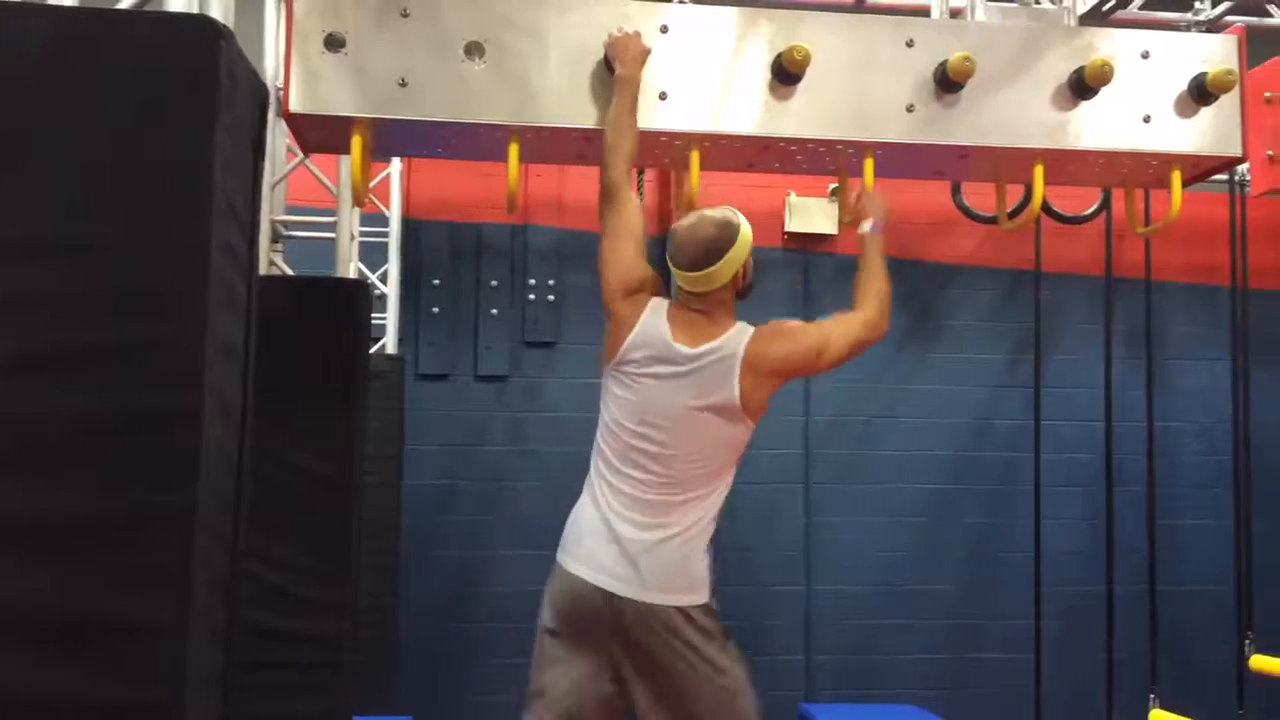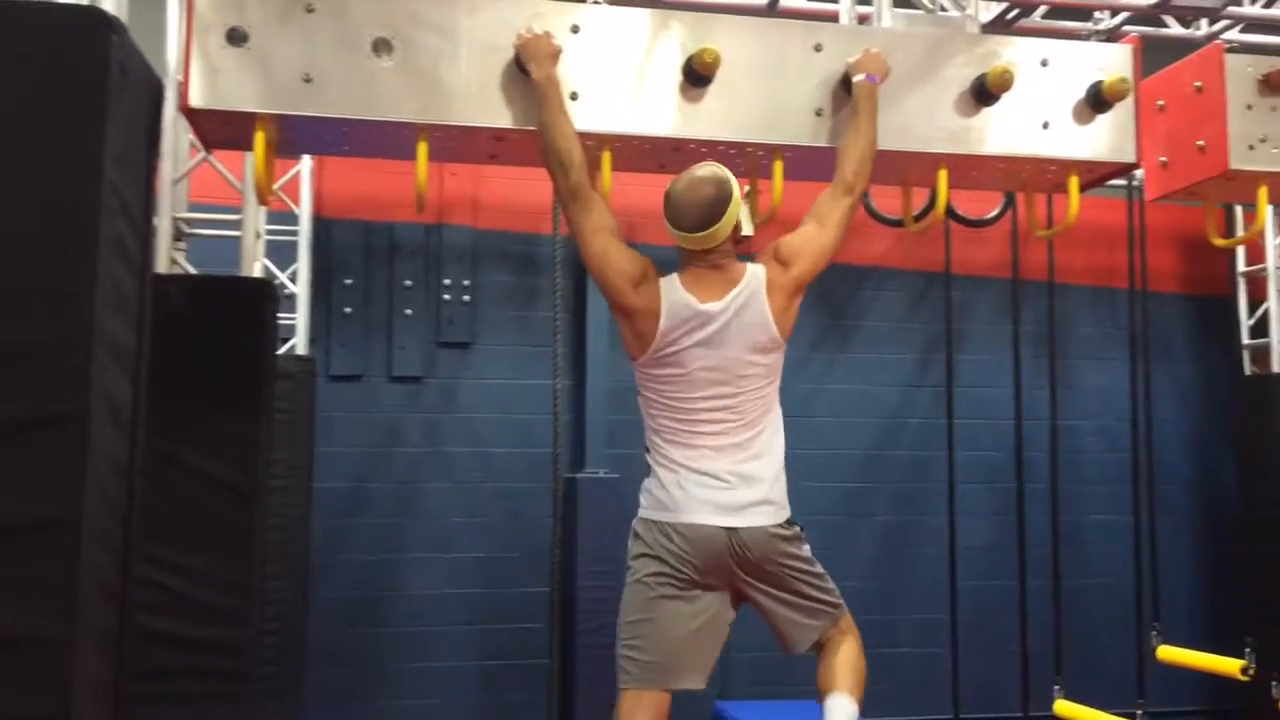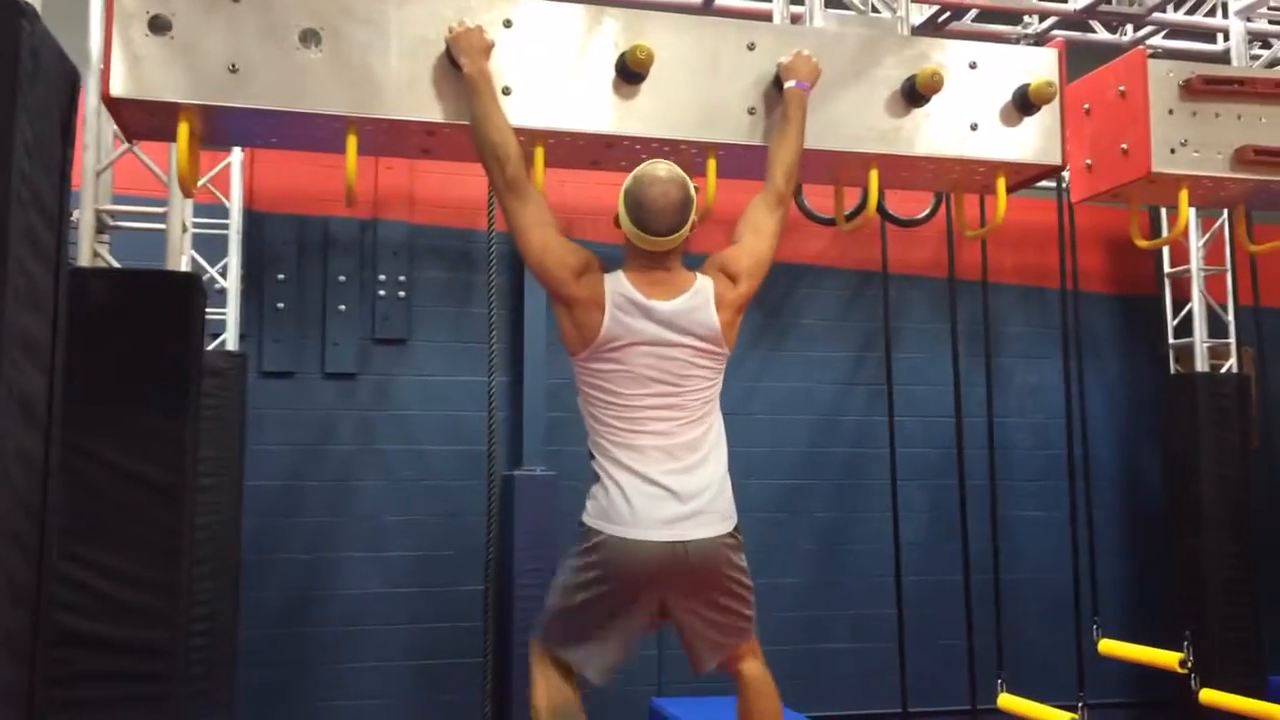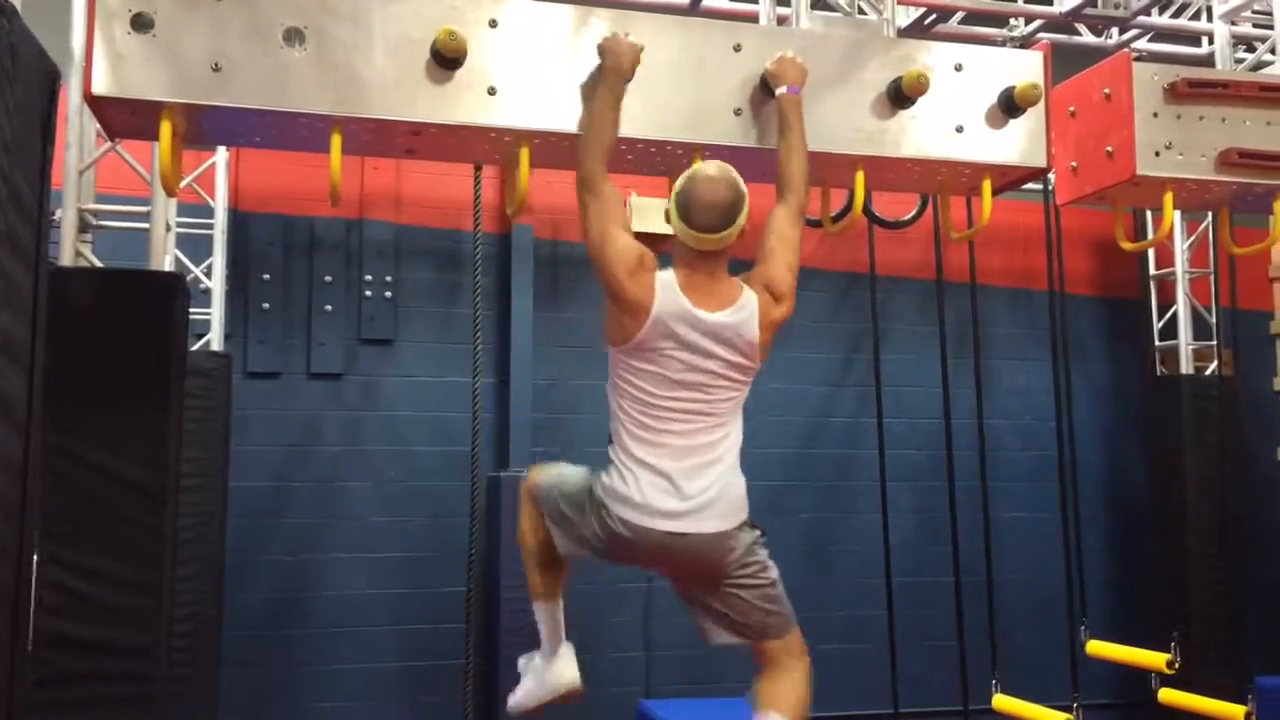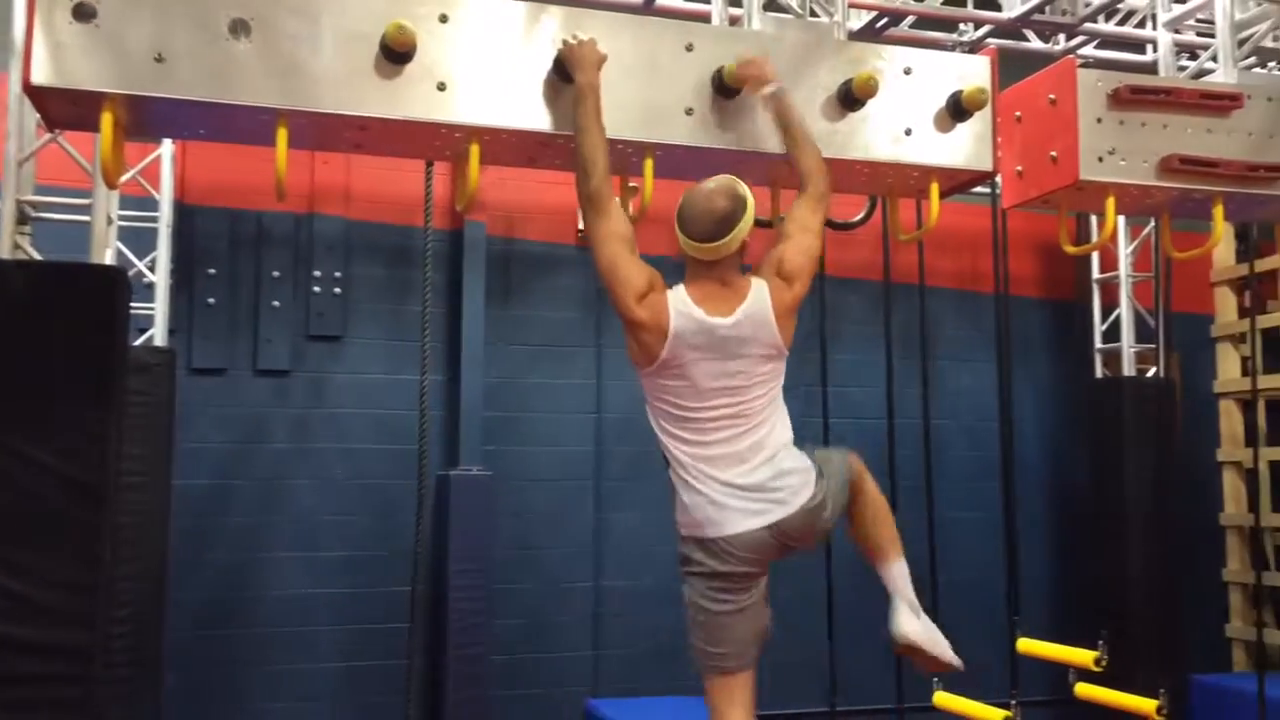
dt=0.5s
person 1, frame 1
left shoulder: (631, 318)
right shoulder: (761, 355)
left elbow: (616, 187)
right elbow: (871, 320)
left wrist: (628, 75)
right wrist: (870, 229)
left hip: (579, 579)
right hip: (665, 597)
person 1, frame 2
left shoulder: (640, 300)
right shoulder: (776, 284)
left elbow: (573, 186)
right elbow: (848, 187)
left wrist: (543, 77)
right wrist: (866, 83)
left hip: (674, 532)
right hip: (765, 527)
right knee: (841, 637)
person 1, frame 3
left shoulder: (585, 295)
right shoulder: (726, 292)
left elbow: (511, 180)
right elbow: (777, 193)
left wrist: (475, 69)
right wrist: (797, 91)
left hip: (620, 538)
right hip: (710, 535)
left knee: (551, 659)
right knee: (746, 663)
person 1, frame 4
left shoulder: (635, 290)
right shoulder: (767, 305)
left elbow: (592, 176)
right elbow: (793, 199)
left wrist: (612, 76)
right wrist: (789, 96)
left hip: (623, 519)
right hip: (718, 533)
left knee: (537, 488)
right knee: (789, 661)
left ankle: (552, 655)
person 1, frame 5
left shoulder: (648, 313)
right shoulder: (778, 297)
left elbow: (598, 197)
right elbow: (815, 189)
left wrist: (585, 83)
right wrist: (771, 94)
left hip: (719, 539)
right hip: (799, 505)
right knee: (855, 475)
right ankle: (905, 606)
